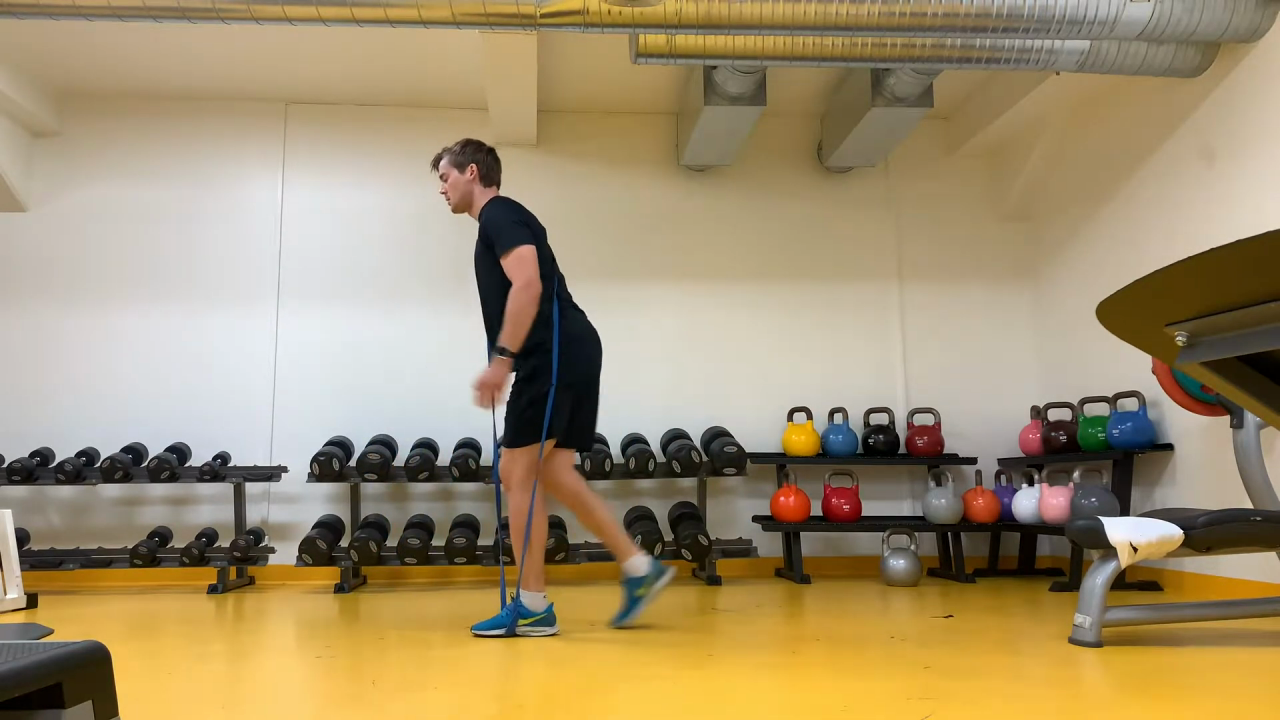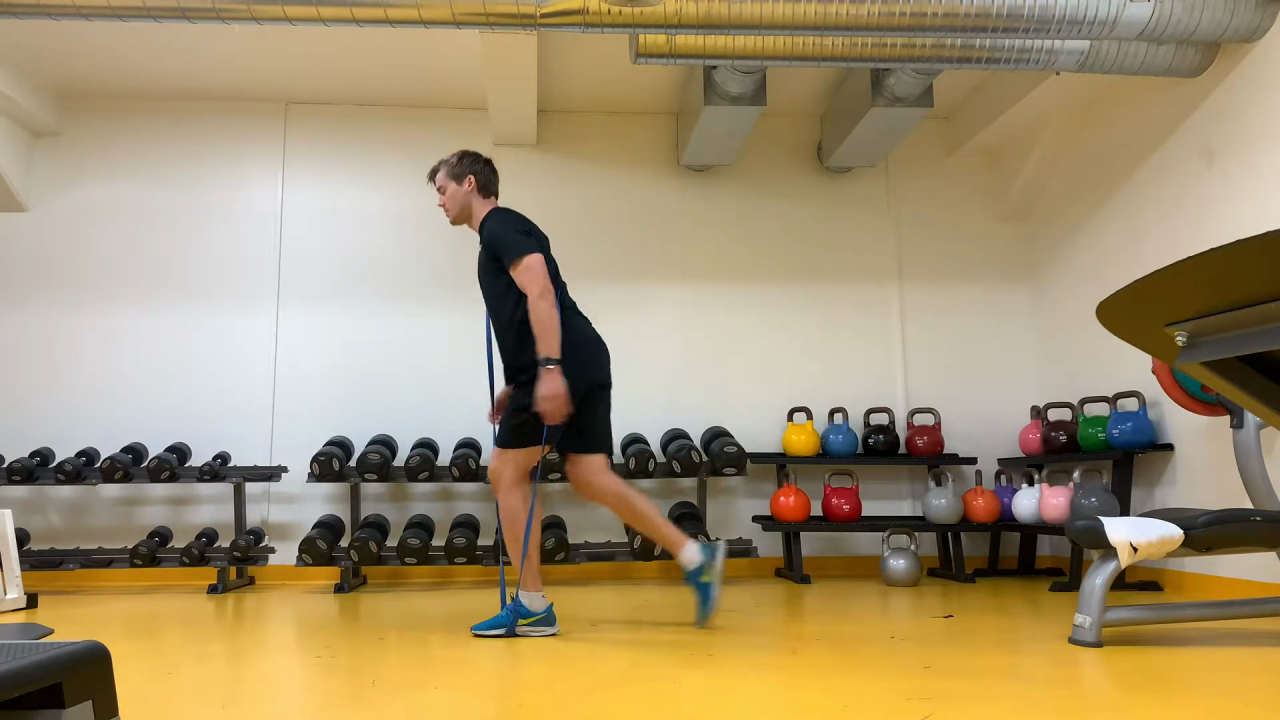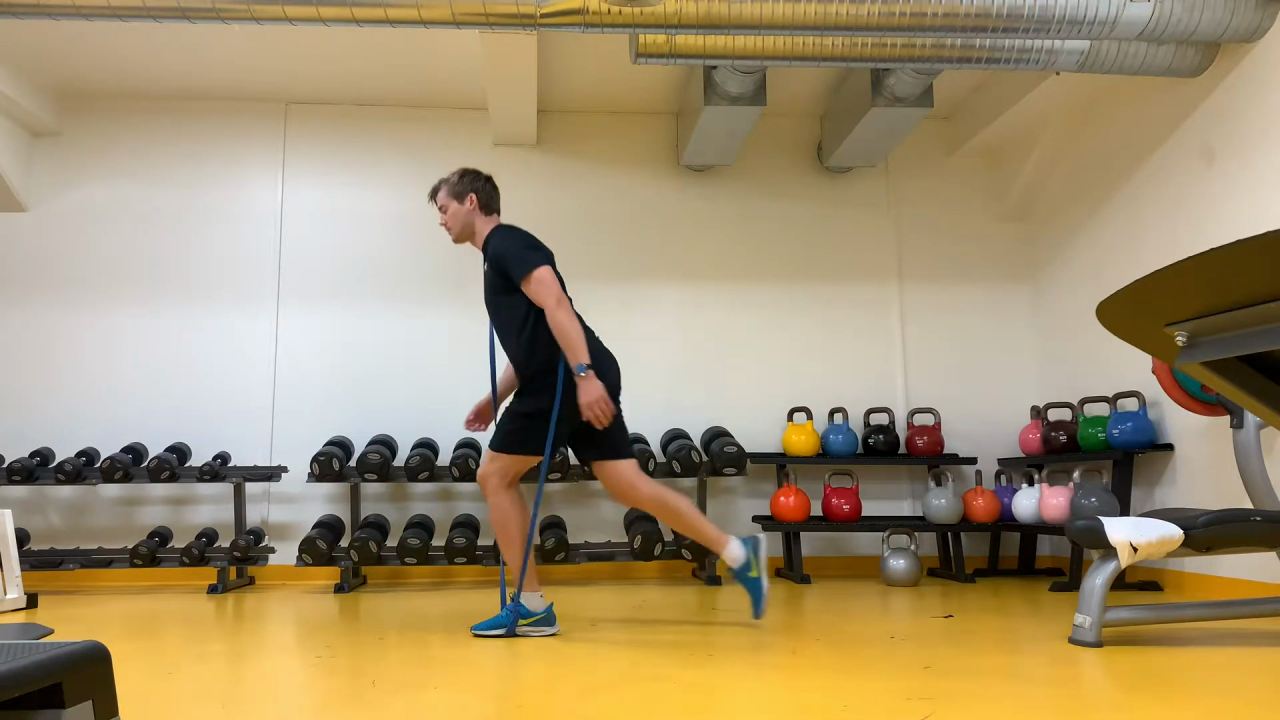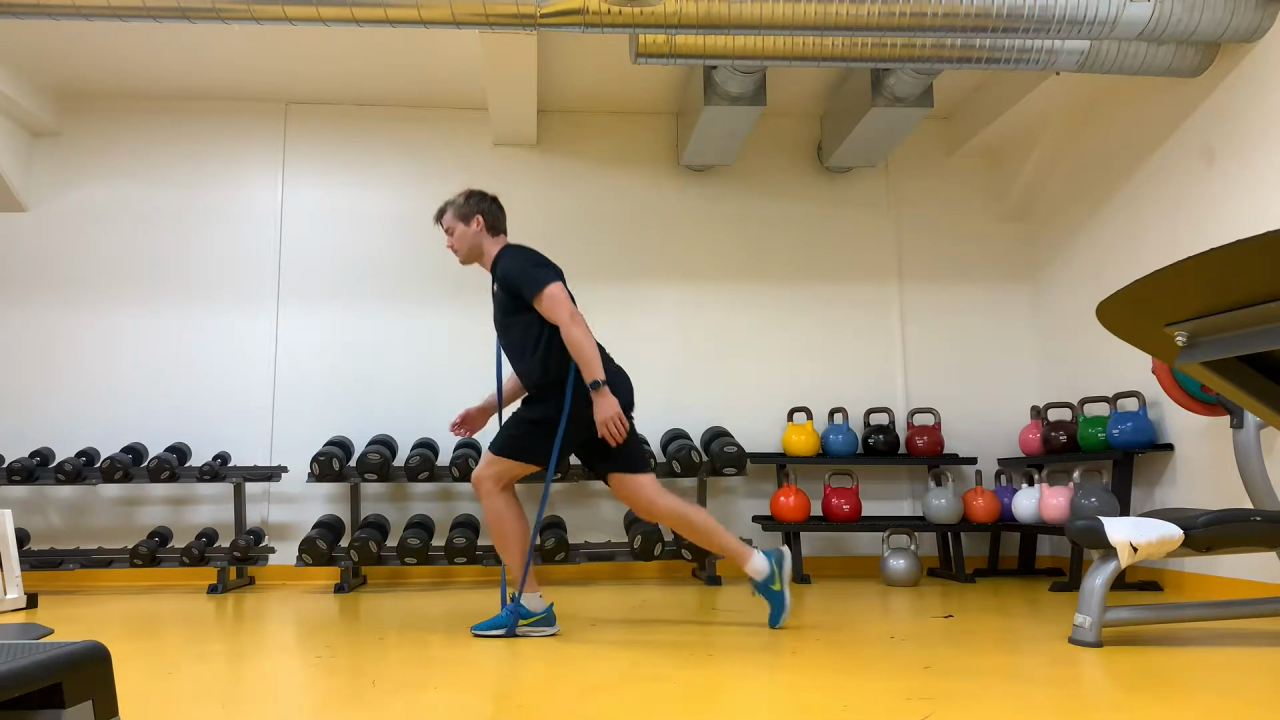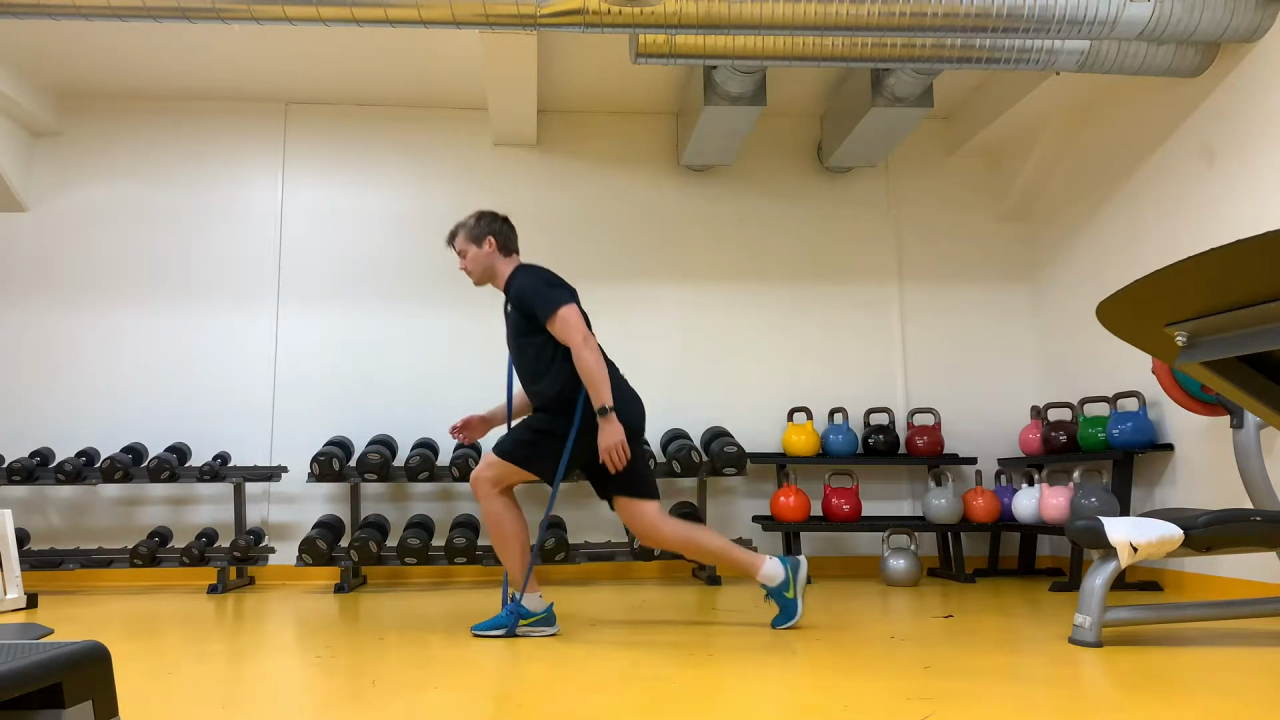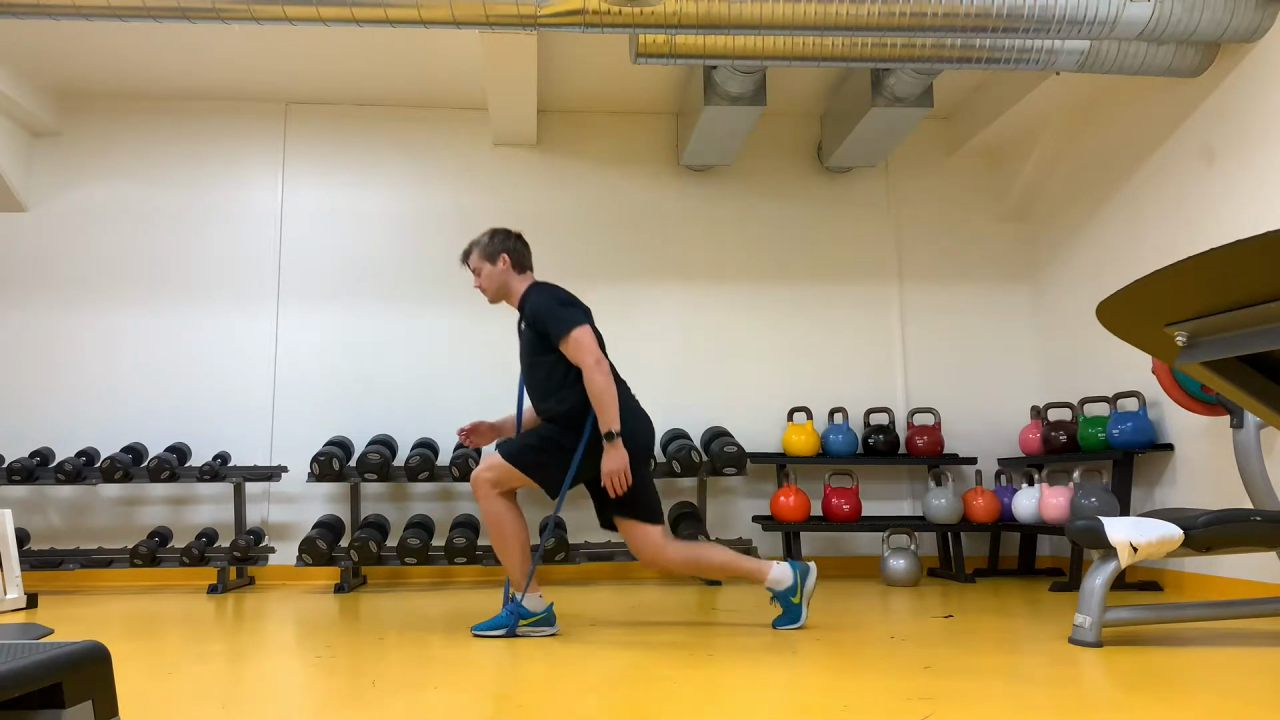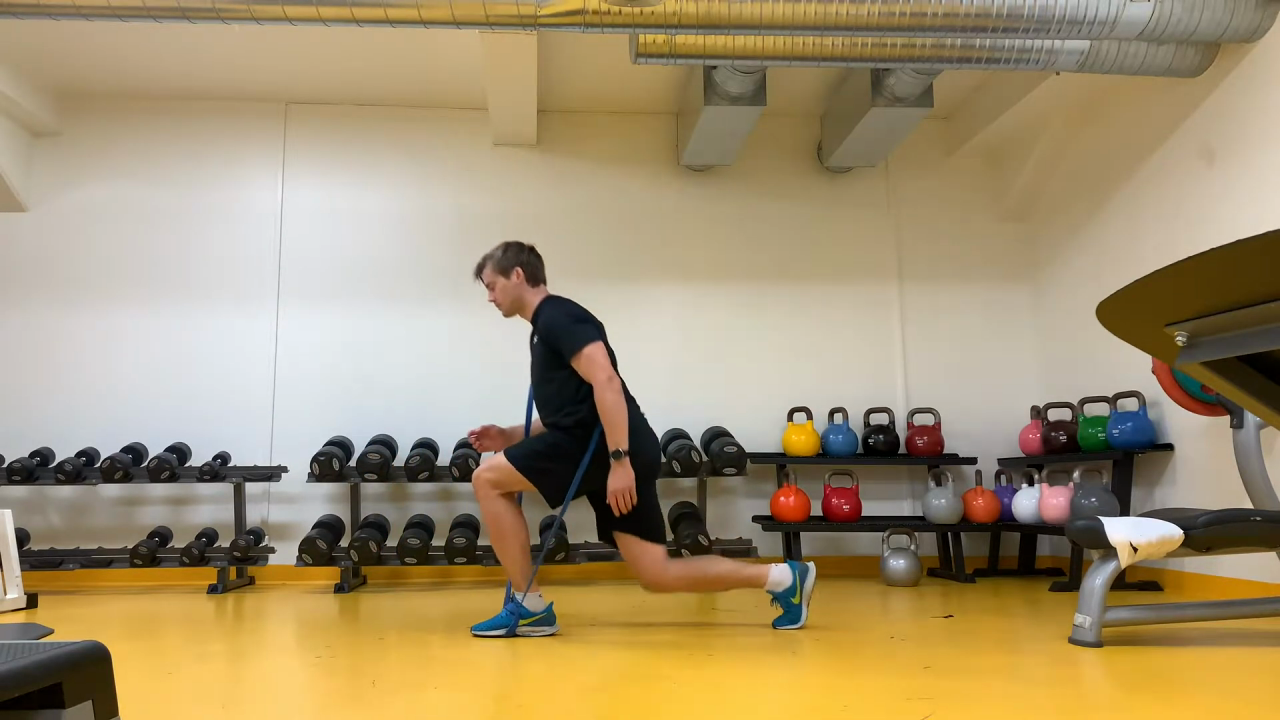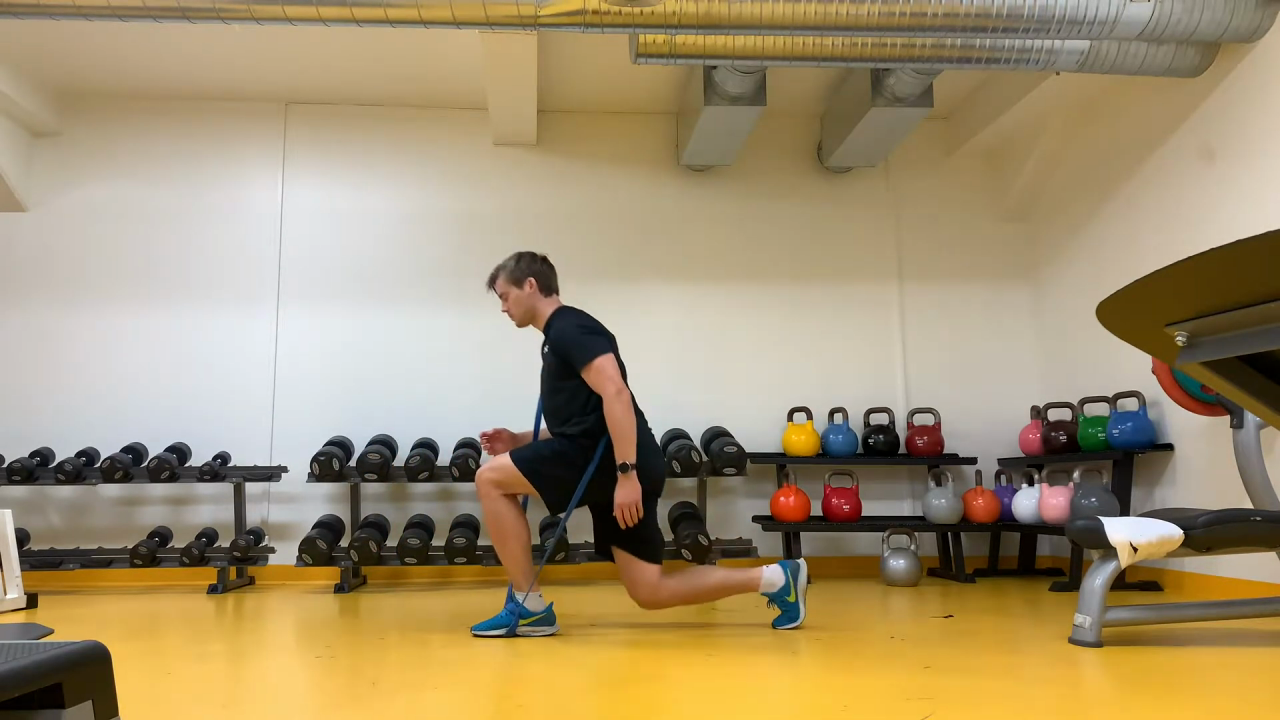
dt=0.1s
person 1, frame 1
left shoulder: (500, 215)
right shoulder: (501, 220)
left elbow: (528, 286)
left wrist: (501, 359)
right wrist: (509, 364)
left hip: (554, 356)
right hip: (565, 355)
left knee: (517, 474)
right knee: (555, 474)
left ankle: (533, 607)
right ankle: (638, 567)
person 1, frame 2
left shoulder: (500, 227)
right shoulder: (501, 232)
left elbow: (541, 295)
left wrist: (548, 368)
right wrist: (515, 387)
left hip: (557, 367)
right hip: (578, 365)
left knee: (505, 473)
right knee: (590, 478)
left ankle: (532, 607)
right ankle: (694, 558)
person 1, frame 3
left shoulder: (505, 243)
right shoulder: (502, 253)
left elbow: (556, 305)
left wrist: (583, 374)
right wrist: (494, 400)
left hip: (572, 377)
right hip: (579, 379)
left knee: (496, 477)
right knee: (630, 485)
left ankle: (531, 606)
right ankle: (740, 554)
person 1, frame 4
left shoulder: (514, 264)
right shoulder: (510, 274)
left elbow: (570, 321)
left wrist: (598, 391)
right wrist: (489, 407)
left hip: (580, 392)
right hip: (582, 393)
left knee: (488, 479)
right knee: (649, 501)
left ankle: (531, 606)
right ankle: (763, 566)
person 1, frame 5
left shoulder: (529, 284)
right shoulder: (524, 295)
left elbow: (582, 342)
left wrist: (605, 415)
right wrist: (492, 419)
left hip: (588, 412)
right hip: (600, 416)
left knee: (488, 481)
right knee: (655, 527)
left ankle: (530, 607)
right ankle: (778, 572)
person 1, frame 6
left shoulder: (544, 302)
right shoulder: (536, 313)
left elbow: (594, 365)
left wrist: (611, 442)
right wrist: (501, 429)
left hip: (599, 431)
right hip: (615, 435)
left knee: (487, 480)
right knee: (658, 550)
left ankle: (530, 607)
right ankle: (784, 576)
person 1, frame 7
left shoulder: (556, 318)
right shoulder: (551, 325)
left elbow: (605, 381)
left wrist: (618, 460)
right wrist: (511, 435)
left hip: (604, 443)
right hip: (611, 446)
left knee: (489, 479)
right knee: (657, 571)
left ankle: (529, 607)
right ankle: (785, 578)
person 1, frame 8
left shoulder: (569, 329)
right shoulder: (562, 334)
left elbow: (616, 394)
left wrist: (626, 474)
right wrist: (521, 440)
left hip: (610, 455)
right hip: (616, 460)
left knee: (491, 480)
right knee: (652, 591)
left ankle: (529, 607)
right ankle: (778, 578)
